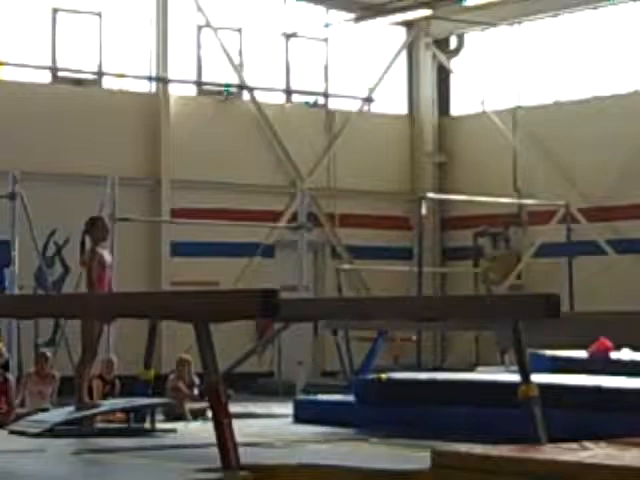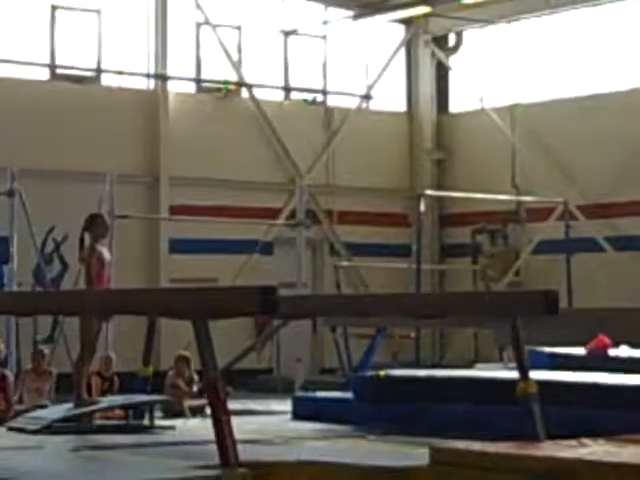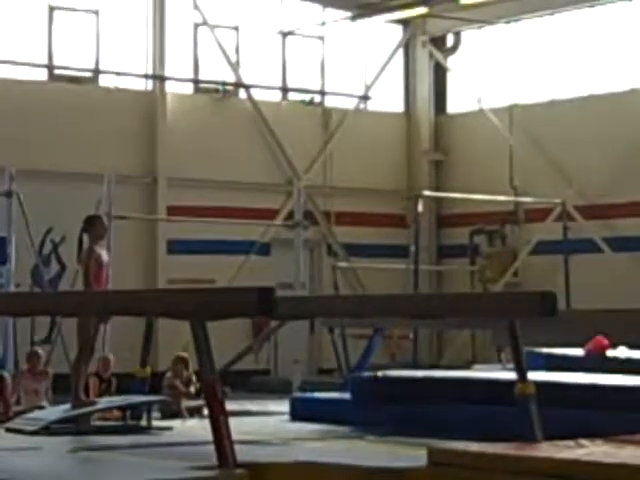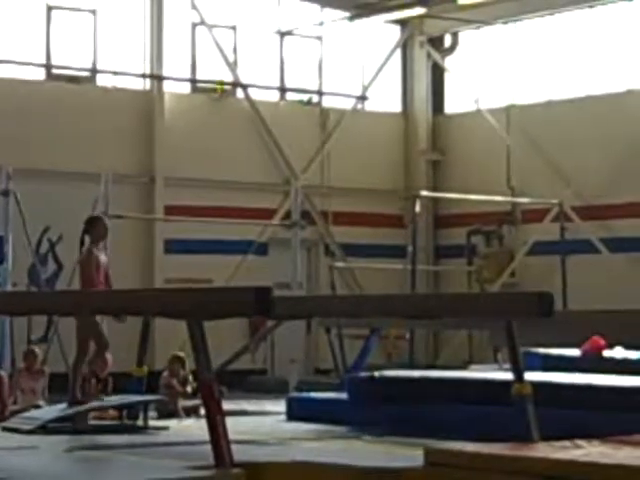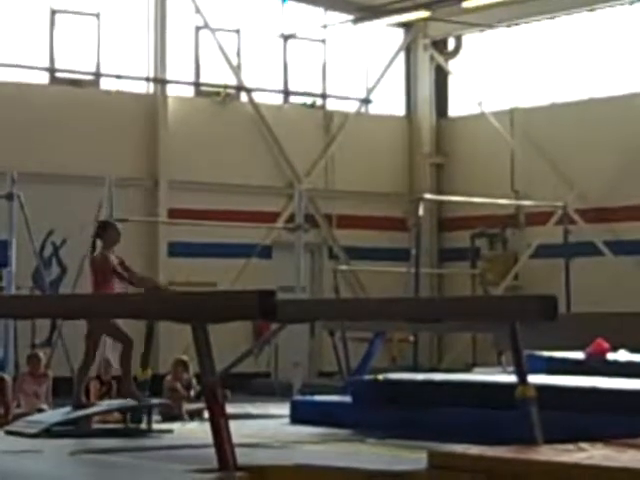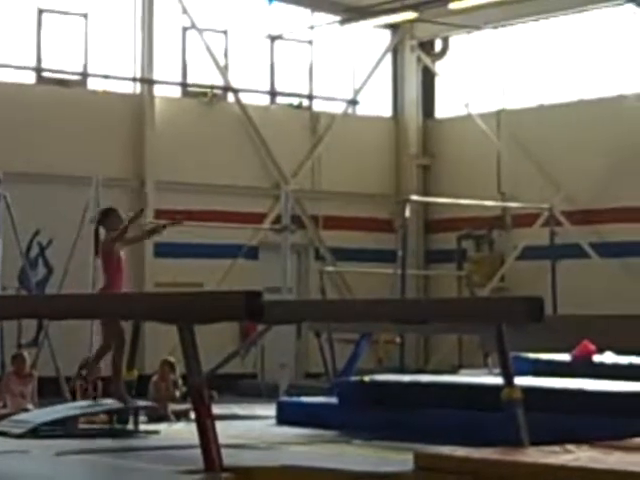
dt=0.3s
person 1, frame 1
left shoulder: (105, 253)
right shoulder: (93, 253)
right elbow: (92, 283)
left knee: (91, 353)
right knee: (88, 353)
left ankle: (84, 397)
right ankle: (81, 398)
person 1, frame 2
left shoulder: (104, 250)
right shoulder: (93, 250)
right elbow: (91, 281)
left knee: (90, 350)
right knee: (86, 350)
left ankle: (82, 393)
right ankle: (79, 394)
person 1, frame 3
left shoulder: (102, 251)
right shoulder: (91, 252)
right elbow: (89, 282)
left knee: (88, 351)
right knee: (85, 350)
left ankle: (80, 394)
right ankle: (77, 395)
person 1, frame 4
left shoulder: (102, 253)
right shoulder: (90, 253)
left elbow: (107, 283)
right elbow: (92, 283)
left knee: (85, 350)
right knee: (100, 345)
left ankle: (75, 393)
person 1, frame 5
left shoulder: (113, 257)
right shoulder: (102, 258)
left elbow: (133, 274)
right elbow: (124, 278)
left wrist: (155, 285)
right wrist: (151, 286)
left knee: (90, 356)
right knee: (127, 342)
left ankle: (77, 398)
right ankle: (128, 387)
person 1, frame 6
left shoulder: (118, 243)
right shoulder: (108, 242)
left elbow: (141, 236)
right elbow: (121, 233)
left wrist: (165, 226)
right wrist: (135, 218)
left knee: (109, 343)
right knee: (118, 341)
right ankle: (117, 387)
